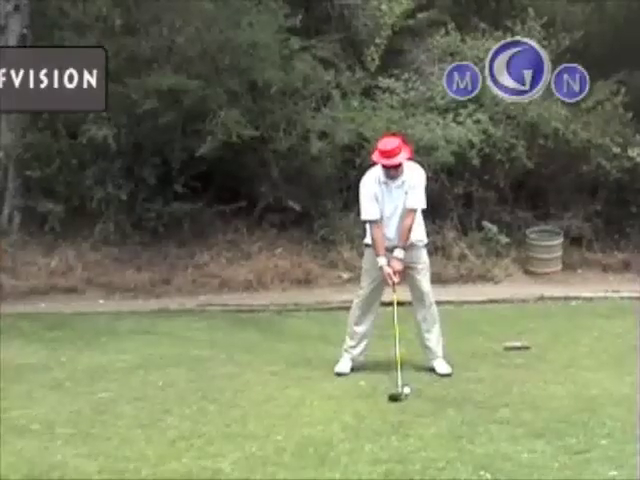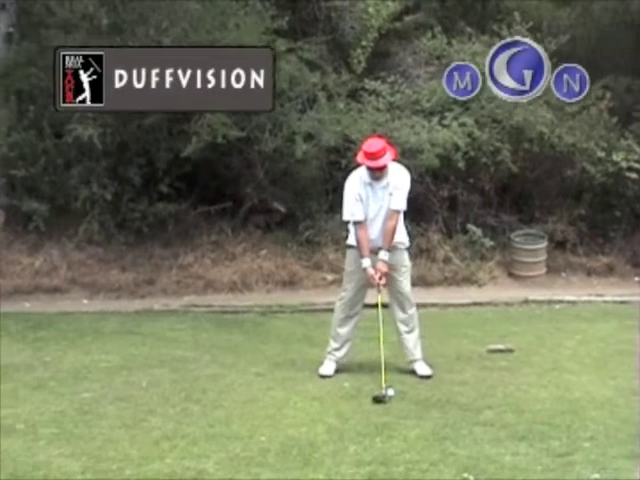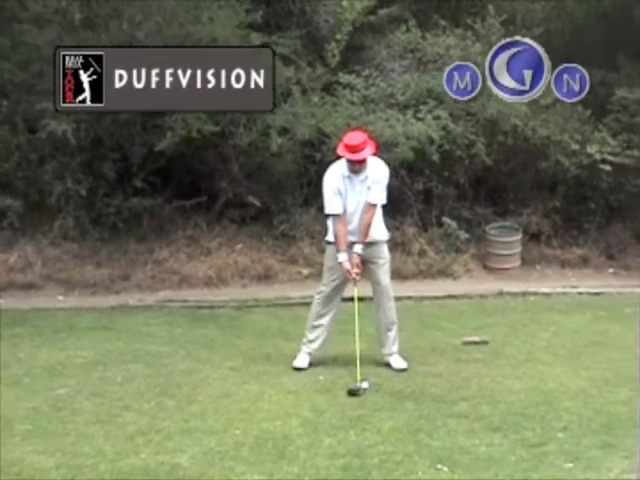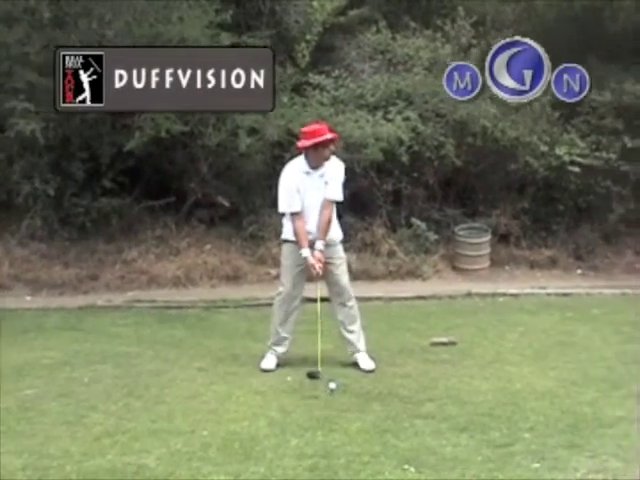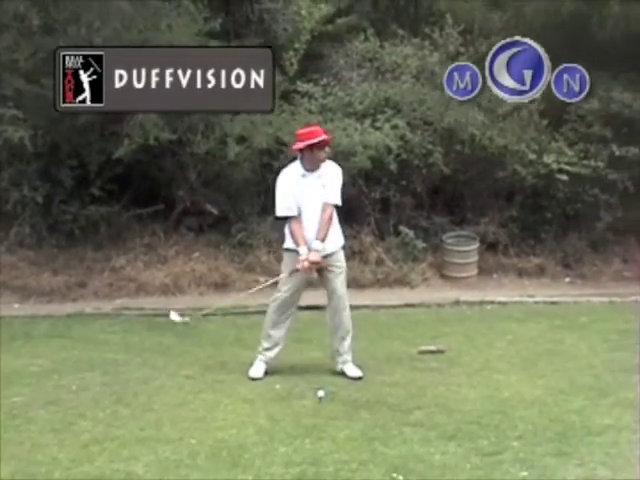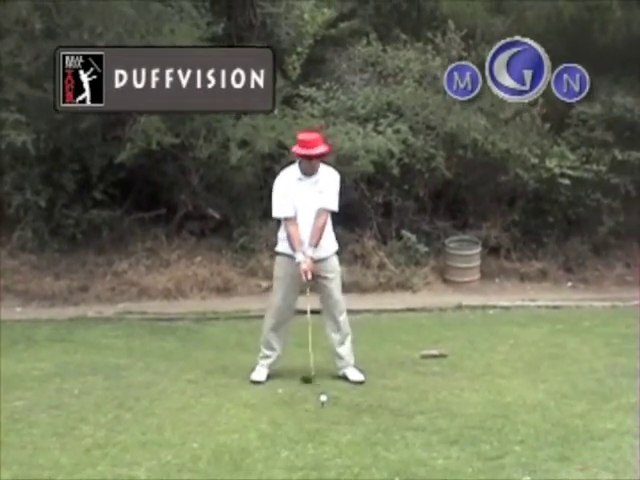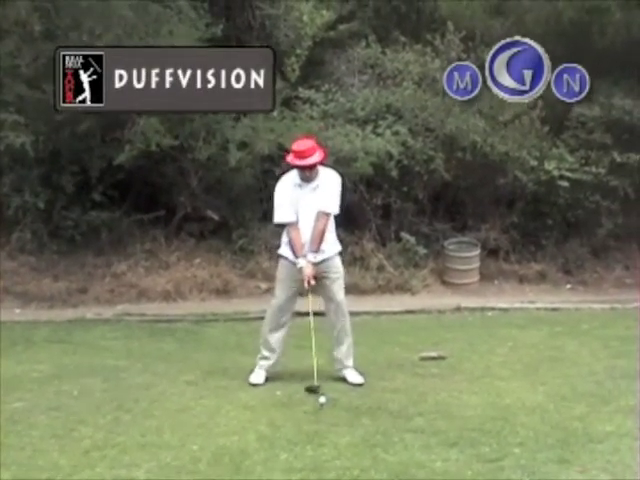
dt=0.7s
person 1, frame 1
left shoulder: (416, 174)
right shoulder: (369, 181)
left elbow: (409, 217)
right elbow: (375, 225)
left wrist: (398, 255)
right wrist: (383, 262)
left hip: (412, 245)
right hip: (378, 246)
left knee: (425, 298)
right knee: (365, 299)
left ankle: (436, 357)
right ankle: (349, 355)
person 1, frame 2
left shoulder: (400, 175)
right shoulder: (354, 182)
left elbow: (393, 218)
right elbow: (359, 225)
left wrist: (383, 257)
right wrist: (367, 263)
left hip: (394, 247)
right hip: (360, 248)
left knee: (404, 300)
right knee: (348, 301)
left ankle: (415, 358)
right ankle: (333, 356)
person 1, frame 3
left shoulder: (379, 169)
right shoulder: (333, 175)
left elbow: (369, 212)
right elbow: (338, 219)
left wrist: (358, 251)
right wrist: (343, 257)
left hip: (374, 241)
right hip: (340, 241)
left knee: (384, 293)
right knee: (326, 294)
left ankle: (391, 351)
right ankle: (307, 350)
person 1, frame 4
left shoulder: (336, 167)
right shoulder: (291, 173)
left elbow: (327, 208)
right elbow: (296, 217)
left wrist: (319, 247)
right wrist: (306, 253)
left hip: (329, 241)
right hip: (296, 242)
left knee: (344, 293)
right knee: (287, 295)
left ankle: (359, 350)
right ankle: (274, 351)
person 1, frame 5
left shoulder: (333, 171)
right shoulder: (287, 177)
left elbow: (328, 211)
right elbow: (293, 220)
left wrist: (317, 248)
right wrist: (303, 251)
left hip: (330, 248)
right hip: (297, 249)
left knee: (339, 302)
right knee: (282, 302)
left ankle: (344, 360)
right ankle: (263, 358)
person 1, frame 6
left shoulder: (331, 176)
right shoulder: (284, 180)
left elbow: (322, 216)
right elbow: (289, 222)
left wrist: (310, 253)
right wrist: (300, 257)
left hip: (324, 254)
right hip: (289, 254)
left knee: (335, 307)
right knee: (279, 309)
left ankle: (346, 364)
right ankle: (264, 362)
person 1, frame 7
left shoulder: (332, 179)
right shoulder: (285, 185)
left elbow: (322, 220)
right elbow: (291, 227)
left wrist: (312, 259)
right wrist: (302, 263)
left hip: (326, 256)
right hip: (292, 257)
left knee: (338, 309)
right knee: (278, 310)
left ankle: (346, 365)
right ankle: (263, 365)
